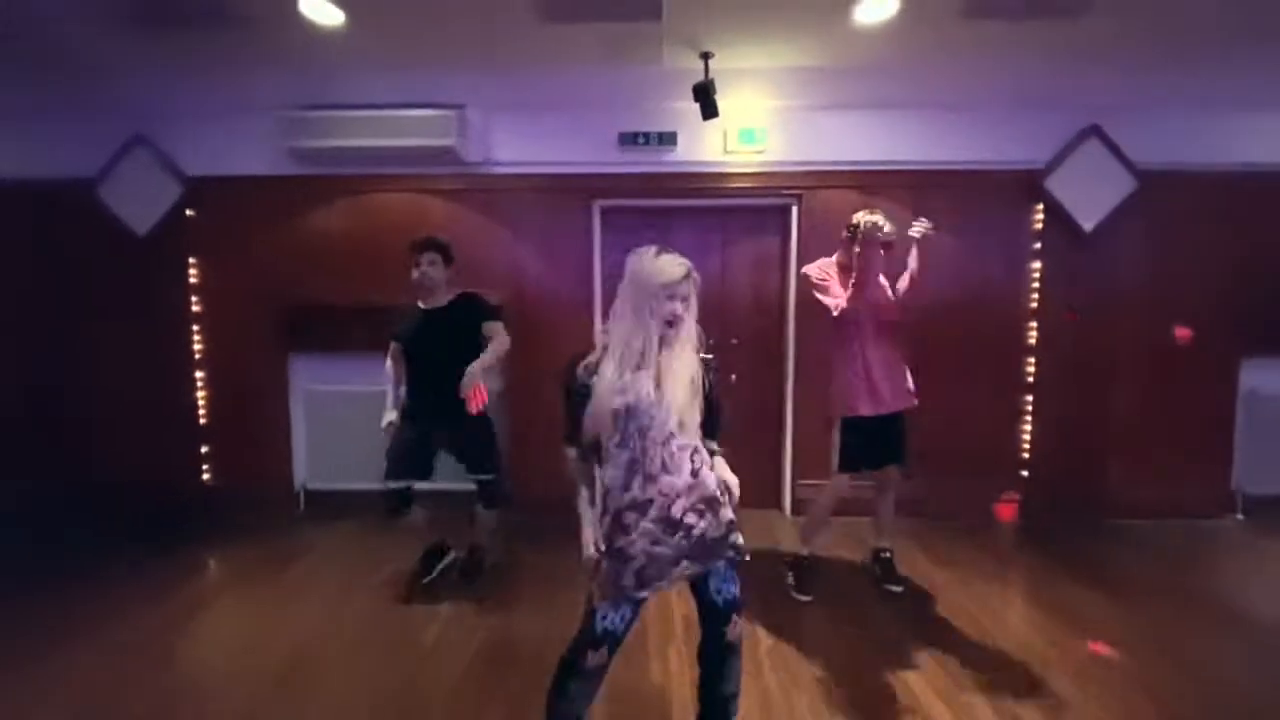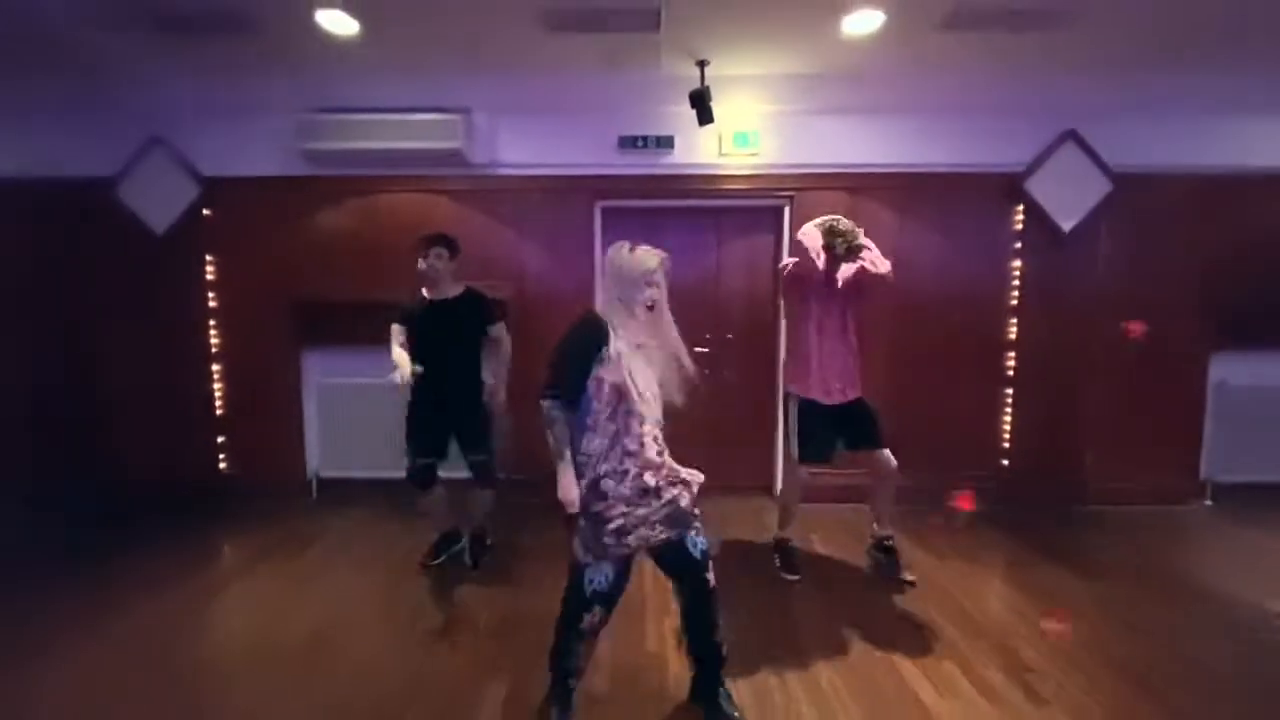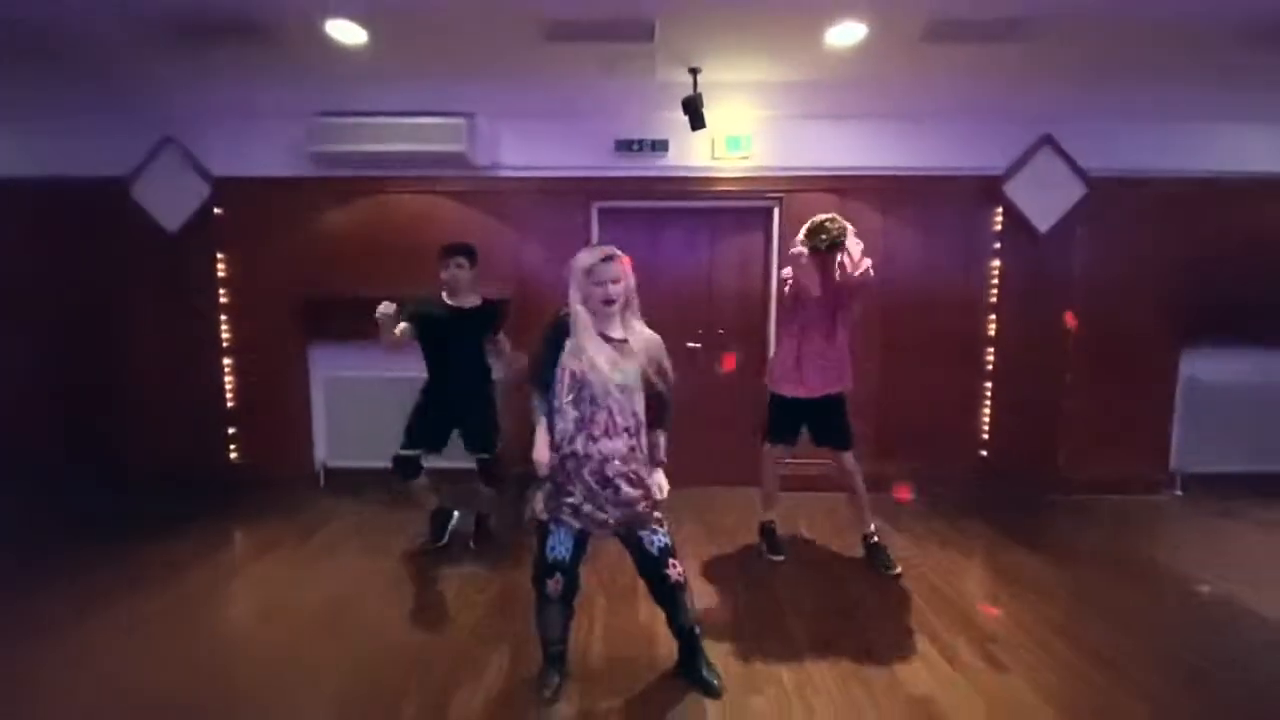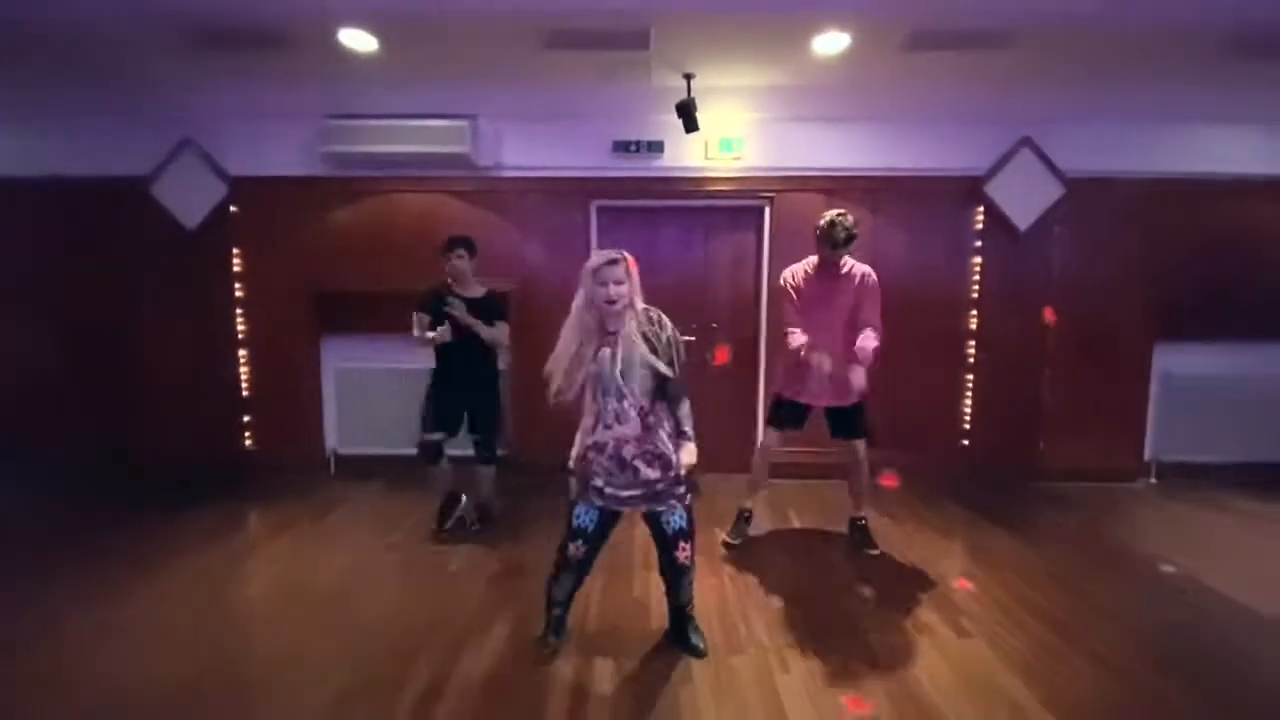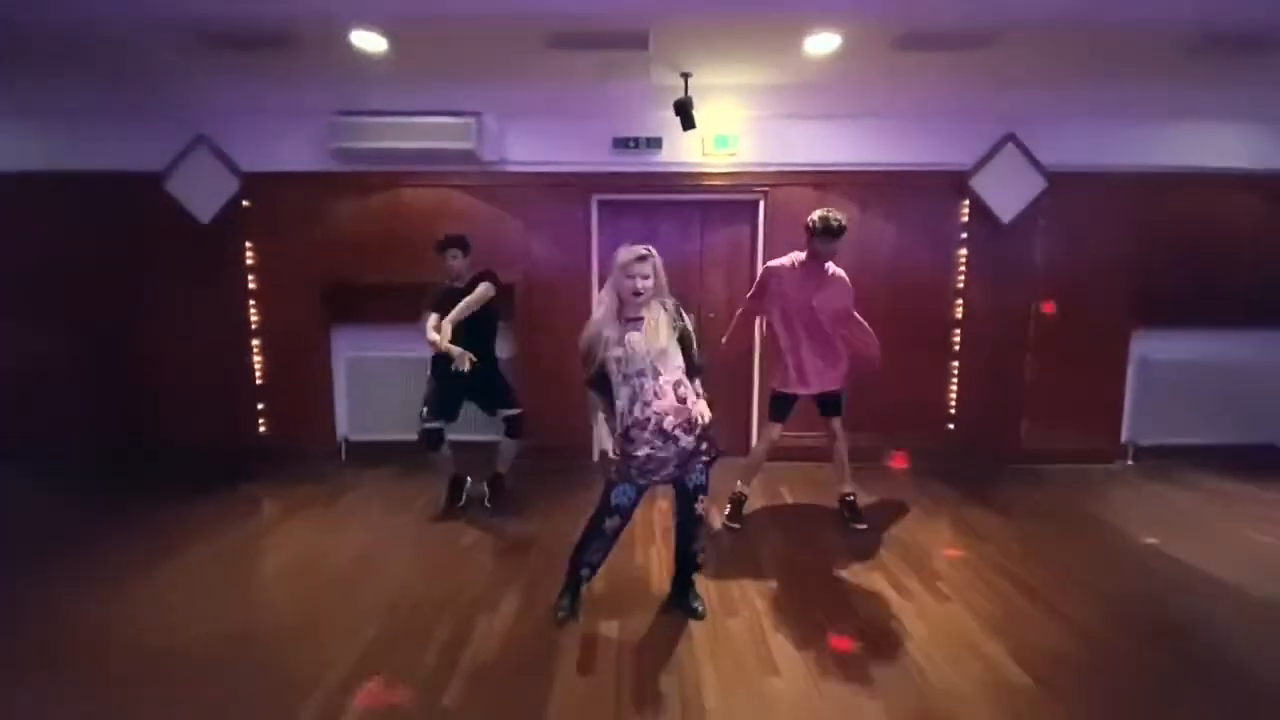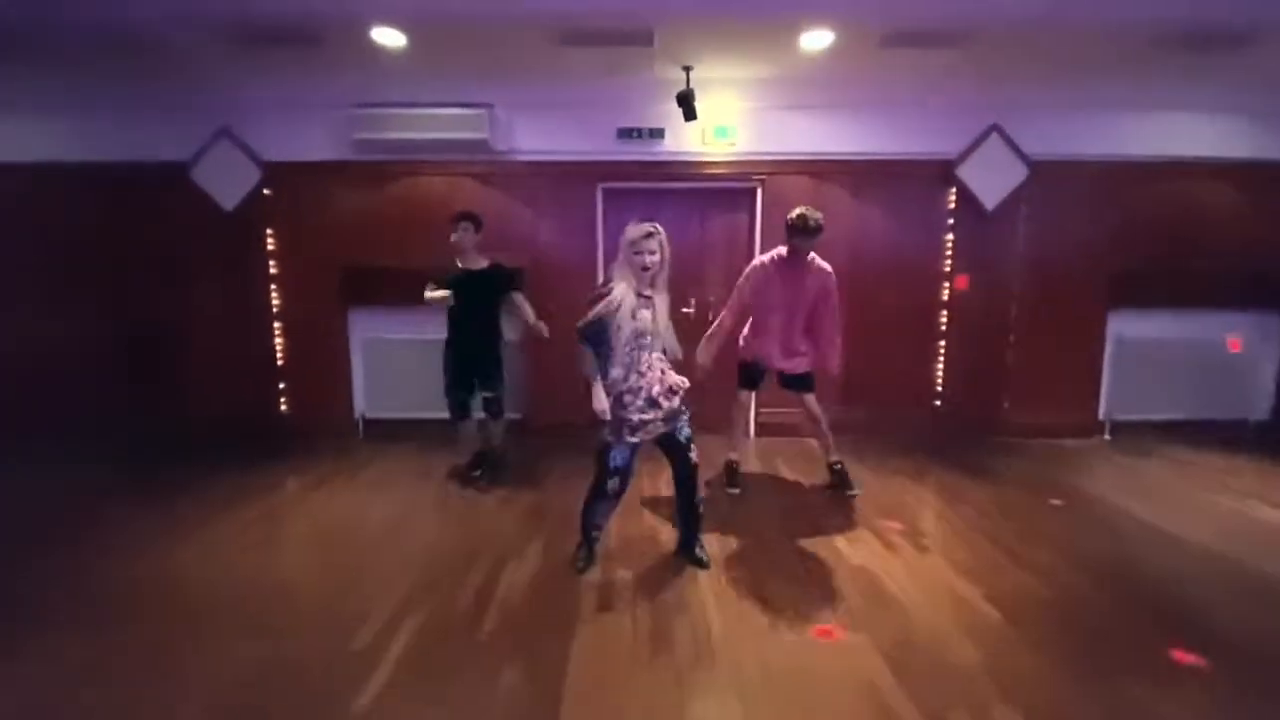
dt=0.3s
person 1, frame 1
left shoulder: (689, 360)
right elbow: (579, 451)
left wrist: (722, 466)
right wrist: (588, 518)
left hip: (705, 513)
right hip: (633, 525)
left knee: (725, 627)
right knee: (600, 636)
person 1, frame 2
left shoulder: (652, 343)
right shoulder: (592, 335)
right elbow: (554, 403)
right wrist: (566, 468)
left hip: (656, 485)
right hip: (604, 491)
left knee: (700, 582)
right knee: (591, 599)
person 1, frame 3
left shoulder: (646, 343)
right shoulder: (567, 330)
left elbow: (657, 412)
right elbow: (540, 388)
left wrist: (657, 467)
right wrist: (541, 436)
left hip: (626, 475)
right hip: (570, 473)
left knee: (665, 568)
right knee: (554, 572)
left ankle: (692, 655)
right ankle: (554, 661)
person 1, frame 4
left shoulder: (653, 327)
right shoulder: (584, 336)
left elbow: (675, 388)
left wrist: (685, 439)
right wrist: (581, 441)
left hip: (655, 458)
right hip: (602, 460)
left knee: (677, 548)
right knee: (577, 545)
left ankle: (682, 623)
right ankle: (555, 623)
person 1, frame 5
left shoulder: (670, 314)
right shoulder: (603, 328)
left elbow: (691, 365)
right elbow: (596, 386)
left wrist: (700, 400)
right wrist: (604, 429)
left hip: (683, 429)
right hip: (635, 438)
left knee: (693, 512)
right knee: (612, 515)
left ankle: (683, 587)
right ankle: (572, 587)
person 1, frame 6
left shoulder: (660, 296)
right shoulder: (610, 299)
right elbow: (588, 347)
left wrist: (669, 373)
right wrist: (598, 390)
left hip: (663, 397)
right hip: (623, 402)
left knee: (687, 467)
right knee: (612, 477)
person 2, frame 1
left shoulder: (873, 274)
right shoulder: (819, 273)
left elbow: (893, 309)
right elbow: (847, 316)
left wrist: (914, 255)
right wrist: (866, 263)
left hip: (891, 393)
right hip: (855, 398)
left knee: (889, 477)
right knee: (839, 484)
left ankle: (882, 553)
person 2, frame 2
left shoulder: (846, 275)
right shoulder: (794, 274)
left elbow: (881, 270)
right elbow: (813, 267)
left wrist: (855, 238)
right wrist: (812, 233)
left hip: (846, 388)
right hip: (807, 389)
left knee: (886, 466)
right knee: (800, 471)
left ankle: (882, 543)
right ankle: (782, 541)
person 2, frame 3
left shoulder: (846, 275)
right shoulder: (792, 275)
left elbow: (859, 276)
right elbow: (809, 290)
left wrist: (848, 238)
right wrist: (802, 246)
left hip: (828, 384)
right hip: (788, 381)
left knee: (847, 463)
right knee: (774, 454)
left ankle: (871, 538)
right ankle: (768, 524)
person 2, frame 4
left shoulder: (863, 278)
right shoulder: (793, 277)
left elbow: (870, 330)
right elbow: (792, 331)
left wrist: (860, 364)
right wrist: (811, 355)
left hip: (845, 384)
right hip: (799, 380)
left knee: (858, 452)
right knee: (767, 444)
left ankle: (858, 520)
right ankle: (745, 511)
person 2, frame 5
left shoulder: (839, 279)
right shoulder: (777, 271)
left elbow: (850, 320)
right elbow: (751, 307)
left wrist: (871, 345)
right wrist: (729, 337)
left hip: (828, 368)
right hip: (789, 369)
left knee: (836, 430)
right knee: (770, 435)
left ankle: (847, 496)
right ankle: (738, 495)
person 2, frame 6
left shoulder: (823, 273)
right shoulder: (762, 267)
left elbow: (827, 320)
right elbow: (734, 309)
left wrist: (831, 358)
right wrist: (708, 345)
left hip: (796, 352)
right hip: (757, 348)
left knee: (812, 407)
right knee: (742, 402)
left ankle: (835, 465)
right ankle: (733, 463)
person 3, frame 1
left shoulder: (471, 305)
right shoulder: (407, 319)
left elbow: (502, 340)
right elbow: (394, 362)
left wrist: (480, 365)
right wrist: (392, 407)
left hip: (463, 411)
right hip: (416, 415)
left knee: (491, 485)
right knee: (396, 490)
left ankle: (476, 550)
right ankle: (439, 548)
person 3, frame 2
left shoulder: (476, 302)
right shoulder: (410, 308)
left elbow: (502, 342)
right elbow: (397, 342)
left wrist: (498, 383)
right wrist: (402, 363)
left hip: (468, 396)
right hip: (426, 398)
left knee: (482, 466)
right knee: (420, 471)
left ankle: (478, 534)
right ankle: (450, 533)
person 3, frame 3
left shoulder: (490, 310)
right shoulder: (425, 309)
left elbow: (499, 343)
right elbow: (396, 339)
left wrist: (509, 357)
right wrist: (385, 325)
left hip: (477, 397)
right hip: (436, 396)
left knee: (488, 465)
right knee: (404, 460)
left ankle: (483, 519)
right ankle: (442, 512)
person 3, frame 4
left shoulder: (492, 300)
right shoulder: (435, 296)
left elbow: (502, 340)
right elbow: (418, 332)
left wrist: (468, 320)
right wrist: (435, 335)
left hip: (484, 381)
right hip: (445, 380)
left knee: (485, 444)
right knee: (428, 444)
left ankle: (483, 506)
right ankle: (452, 497)
person 3, frame 5
left shoulder: (485, 280)
right shoulder: (441, 295)
left elbow: (480, 296)
right elbow: (431, 334)
left wrist: (450, 320)
right wrist: (452, 349)
left hip: (484, 366)
right hip: (446, 368)
left knee: (515, 420)
right knee: (430, 432)
left ankle: (497, 479)
right ankle: (457, 481)
person 3, frame 6
left shoulder: (498, 272)
right shoulder: (448, 273)
left elbow: (518, 301)
right elbow: (431, 297)
left wrist: (534, 322)
right wrist: (436, 296)
left hip: (487, 347)
right hip: (456, 348)
left knee: (492, 401)
right knee: (458, 405)
left ankle: (492, 454)
right ankle: (477, 454)
